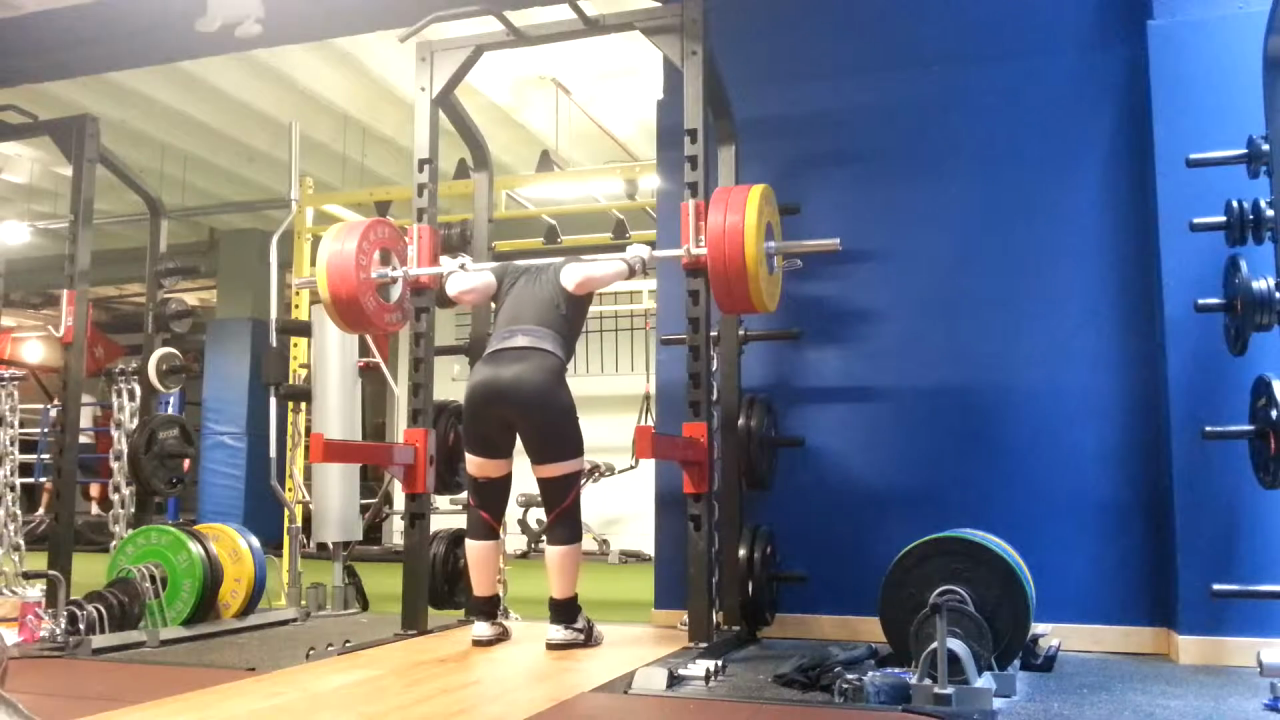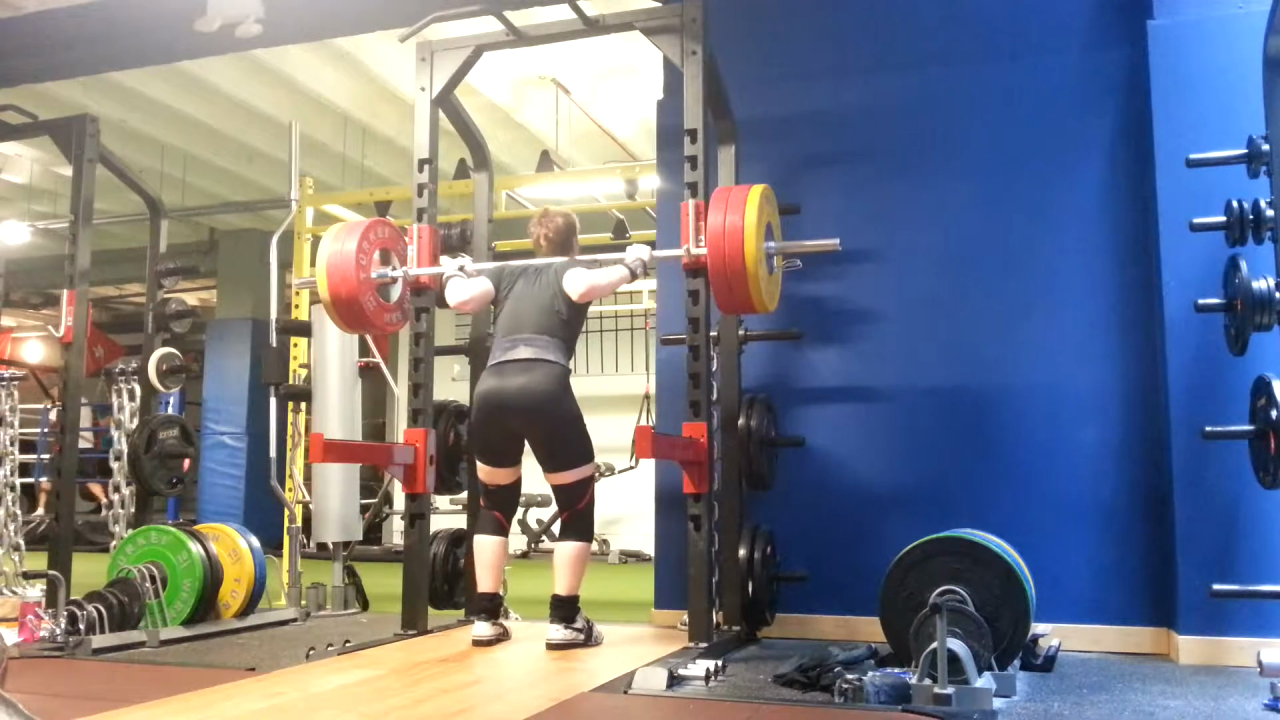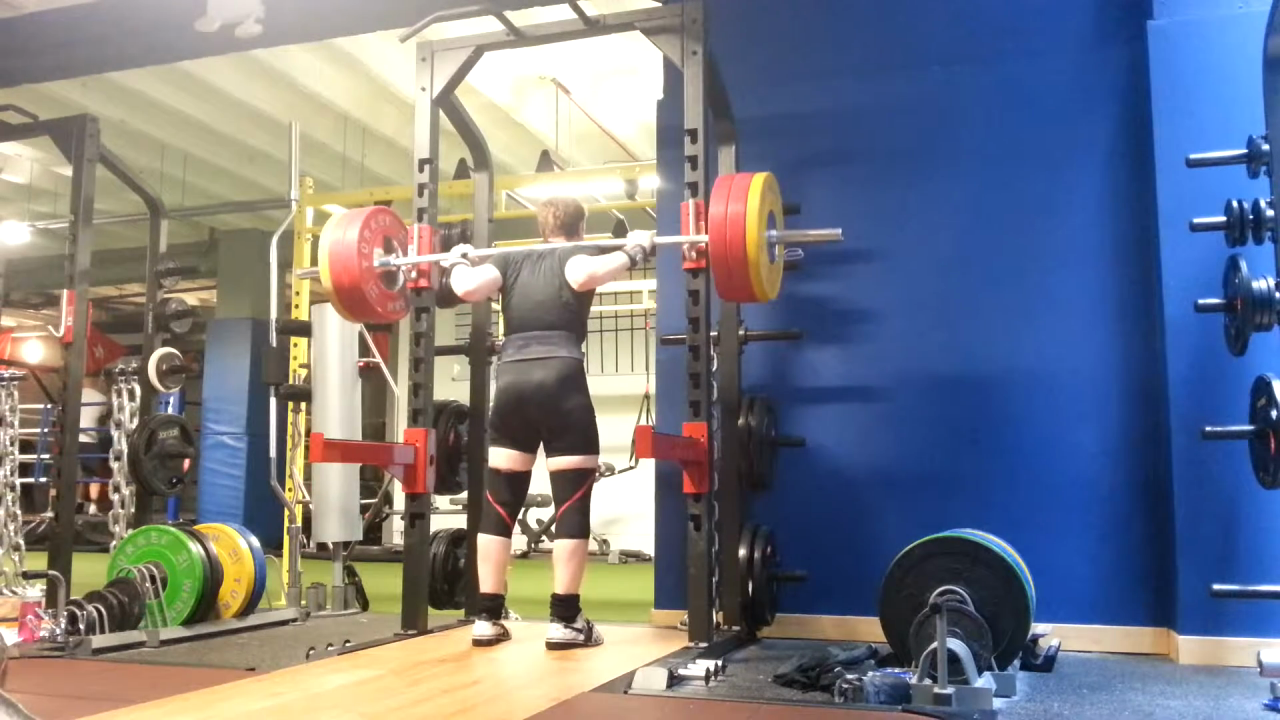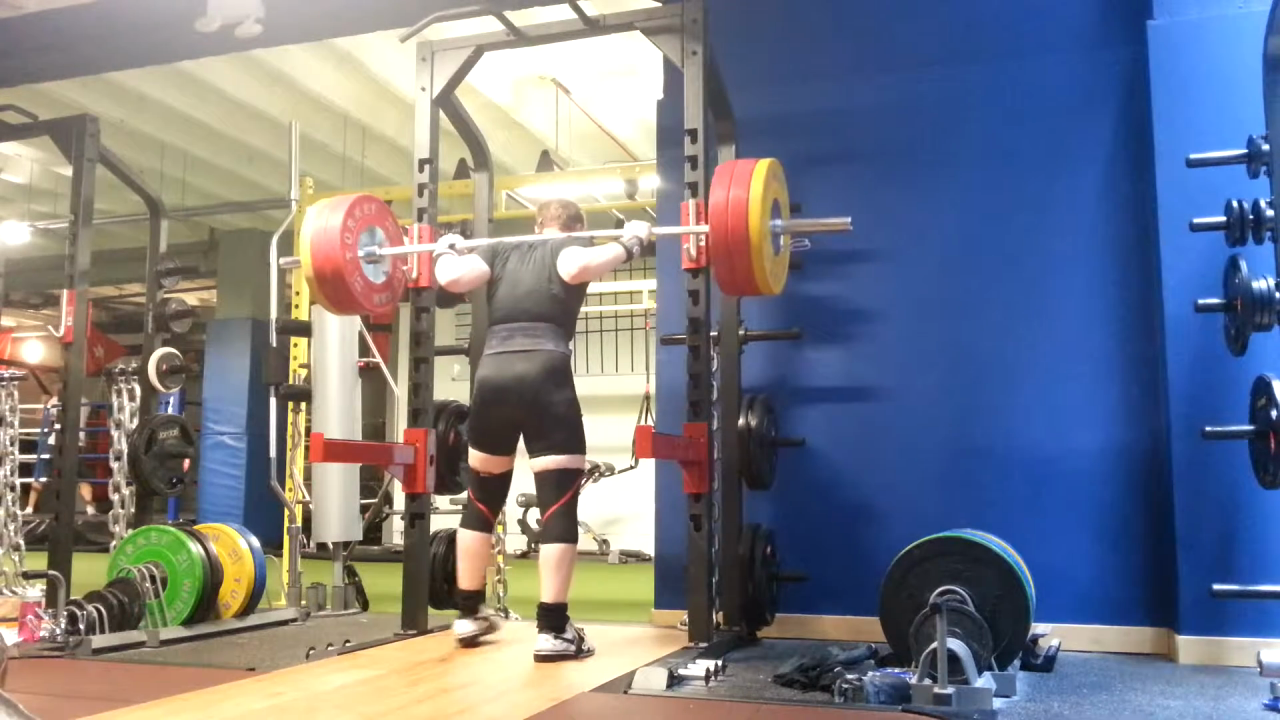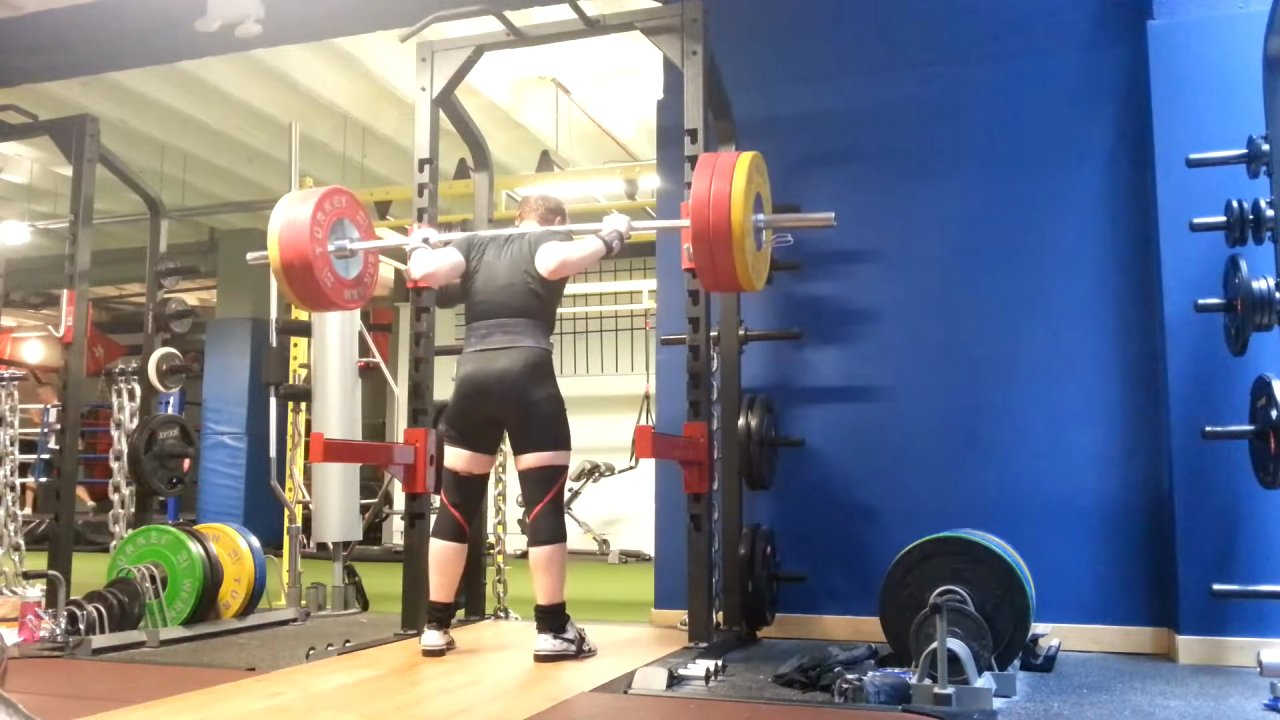
dt=1s
person 1, frame 1
left shoulder: (511, 271)
right shoulder: (573, 267)
left elbow: (465, 290)
right elbow: (581, 278)
left wrist: (451, 271)
right wrist: (632, 262)
left hip: (485, 380)
right hip: (539, 379)
left knee: (484, 505)
right knee: (563, 507)
left ankle: (485, 620)
right ankle: (565, 623)
person 1, frame 2
left shoulder: (506, 272)
right shoulder: (575, 268)
left elbow: (461, 299)
right elbow: (582, 287)
left wrist: (452, 274)
right wrist: (633, 265)
left hip: (491, 390)
right hip: (543, 387)
left knee: (494, 507)
right knee: (577, 508)
left ankle: (485, 618)
right ankle: (565, 621)
person 1, frame 3
left shoulder: (510, 258)
right shoulder: (582, 252)
left elbow: (468, 288)
right elbow: (584, 276)
left wrist: (456, 262)
right wrist: (634, 250)
left hip: (511, 381)
right hip: (560, 380)
left knee: (499, 502)
right knee: (572, 504)
left ankle: (487, 618)
right ankle: (565, 621)
person 1, frame 4
left shoulder: (498, 250)
right shoulder: (575, 247)
left elbow: (452, 279)
right elbow: (577, 267)
left wrist: (444, 252)
right wrist: (631, 243)
left hip: (492, 374)
right hip: (544, 375)
left knee: (482, 500)
right knee: (558, 504)
left ankle: (468, 613)
right ankle: (553, 630)
person 1, frame 5
left shoulder: (474, 243)
right shoulder: (553, 238)
left elbow: (425, 272)
right elbow: (555, 264)
left wrist: (419, 245)
right wrist: (610, 238)
left hip: (472, 375)
right hip: (526, 373)
left knee: (456, 505)
right knee: (544, 504)
left ankle: (436, 627)
right ankle: (552, 631)
